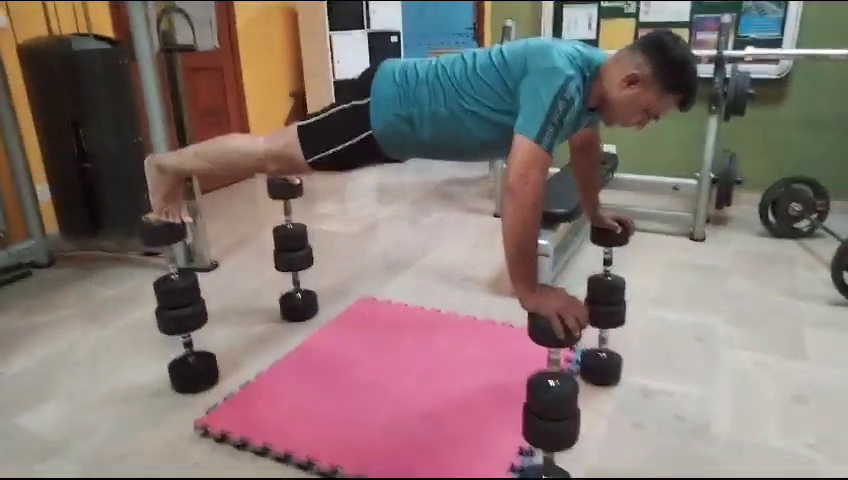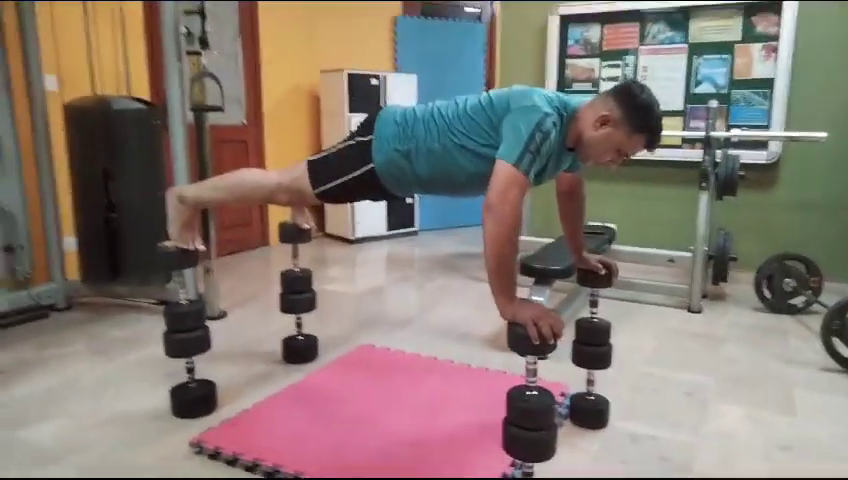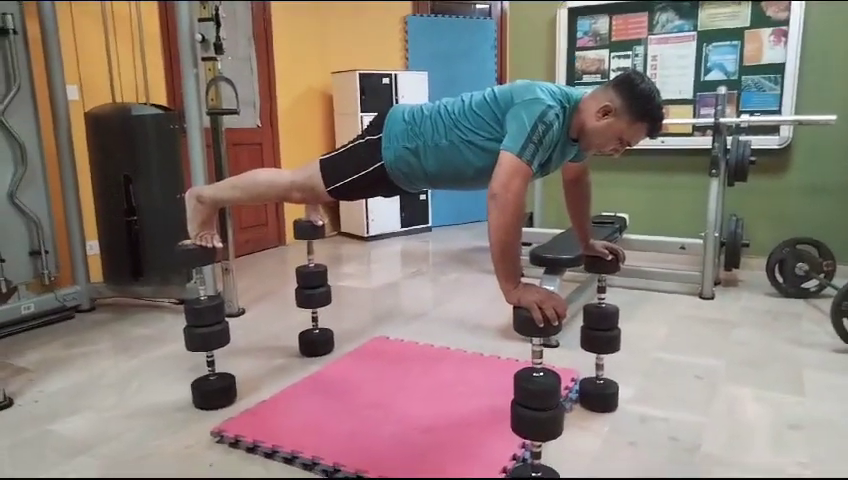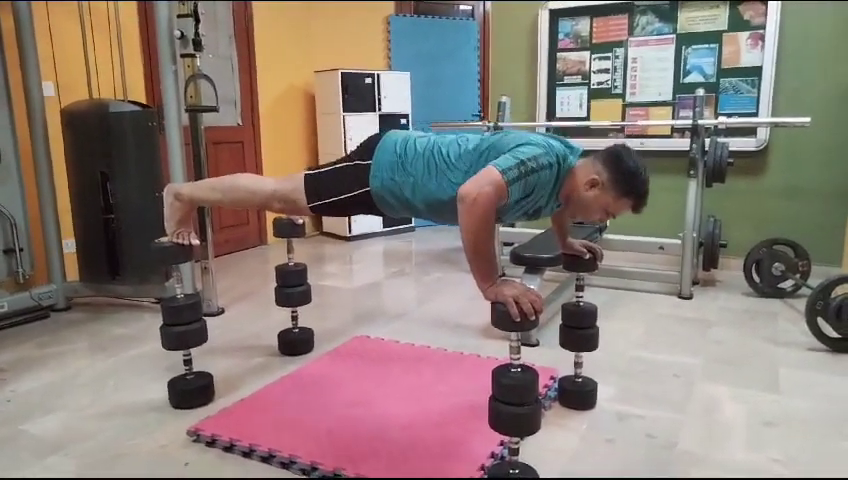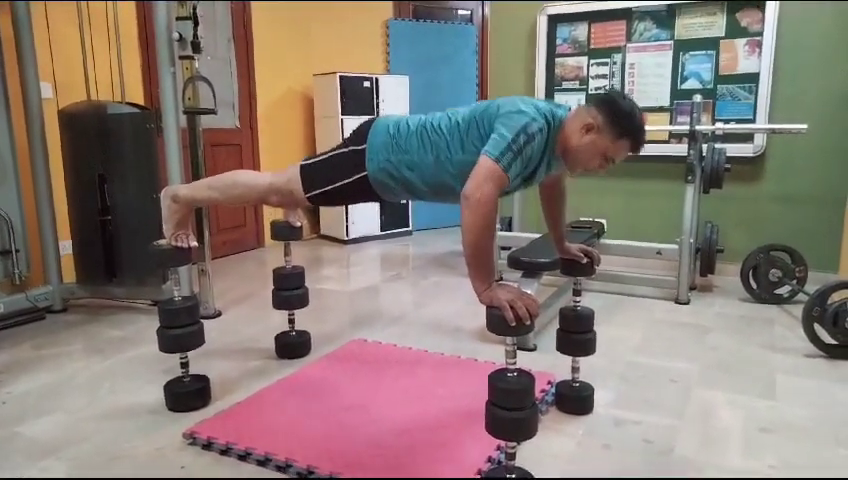
dt=1s
person 1, frame 1
left shoulder: (593, 74)
right shoulder: (561, 79)
left elbow: (584, 145)
right elbow: (522, 185)
left wrist: (594, 213)
right wrist: (528, 290)
left hip: (402, 109)
right hip: (390, 110)
right knee: (276, 154)
right ankle: (168, 165)
person 1, frame 2
left shoulder: (574, 128)
right shoulder: (541, 118)
left elbow: (570, 189)
right elbow: (500, 205)
left wrist: (580, 256)
right wrist: (508, 301)
left hip: (400, 159)
right hip: (390, 149)
right knee: (286, 185)
right ankle: (187, 197)
person 1, frame 3
left shoulder: (578, 121)
right shoulder: (545, 112)
left elbow: (575, 178)
right elbow: (503, 194)
left wrist: (586, 242)
right wrist: (513, 286)
left hip: (411, 153)
right hip: (398, 146)
right knee: (299, 184)
right ankle: (204, 196)
person 1, frame 4
left shoulder: (570, 162)
right shoulder: (541, 160)
right elbow: (473, 197)
left wrist: (565, 241)
right wrist: (492, 285)
left hip: (400, 164)
right hip: (385, 171)
right knee: (281, 195)
right ankle: (183, 194)
person 1, frame 5
left shoulder: (560, 134)
right shoulder: (531, 125)
left elbow: (550, 182)
right elbow: (476, 195)
left wrist: (561, 244)
right wrist: (486, 287)
left hip: (393, 161)
right hip: (379, 156)
right knee: (279, 185)
right ankle: (180, 196)
